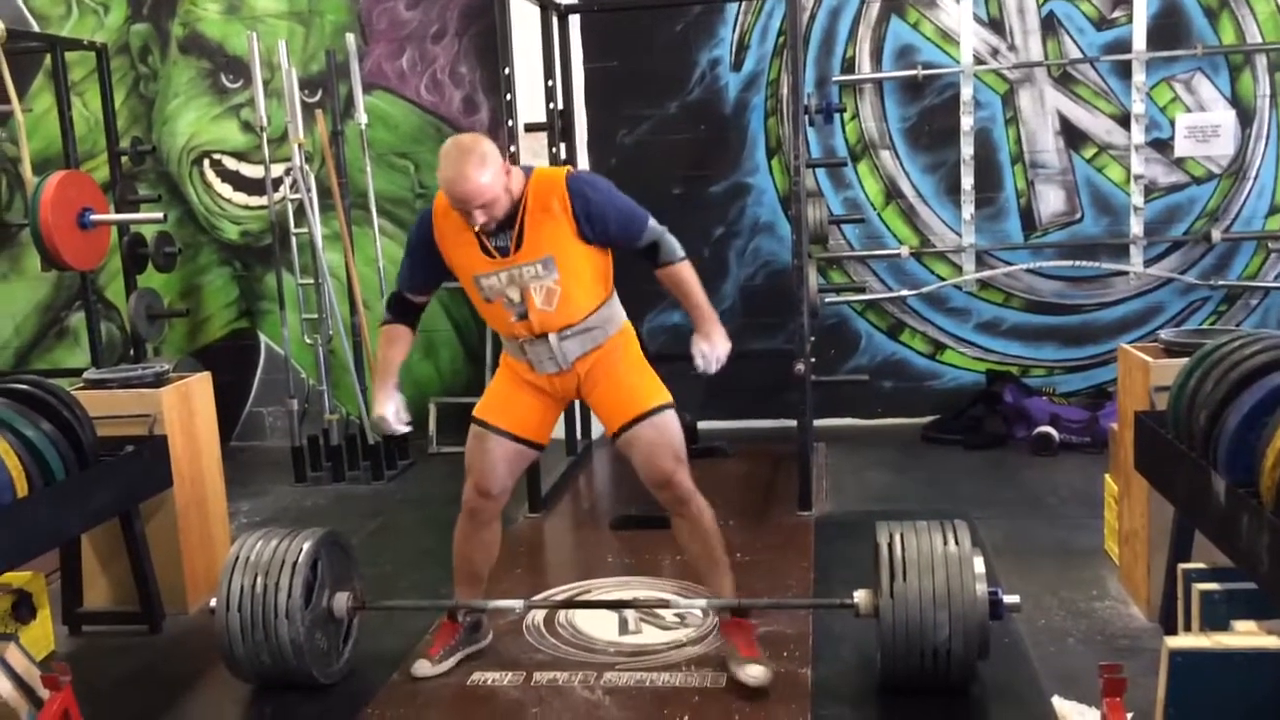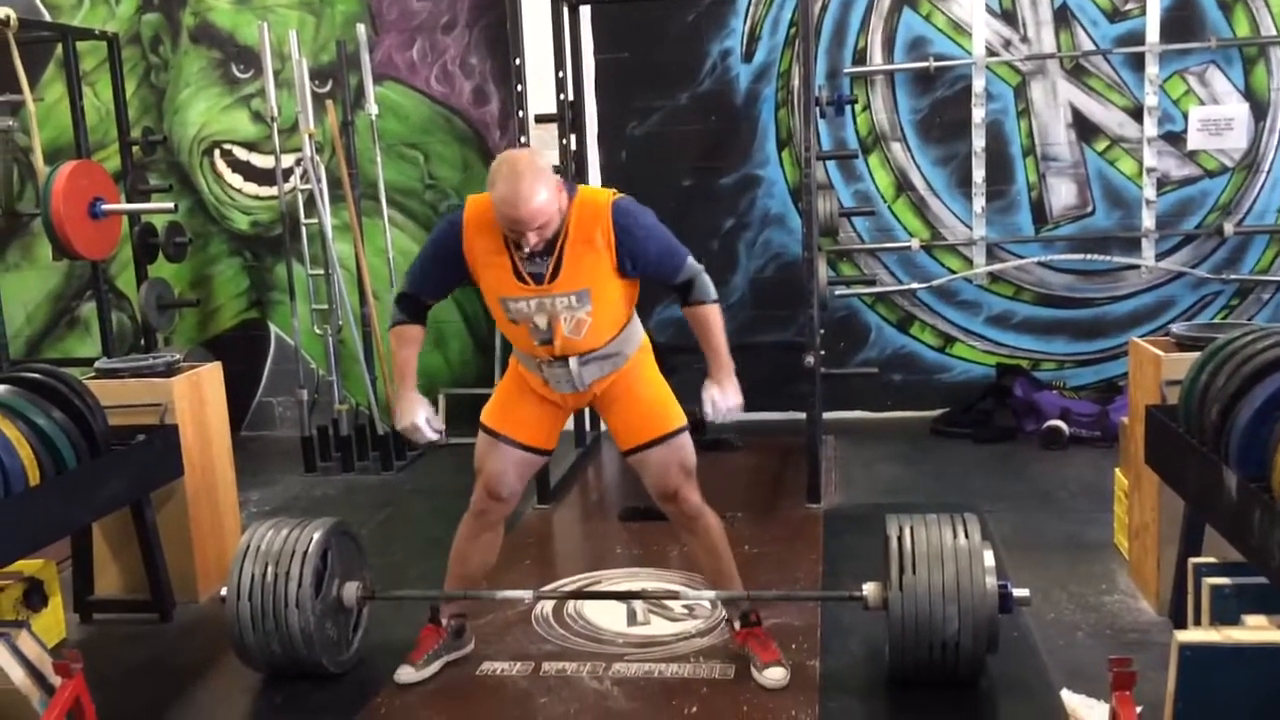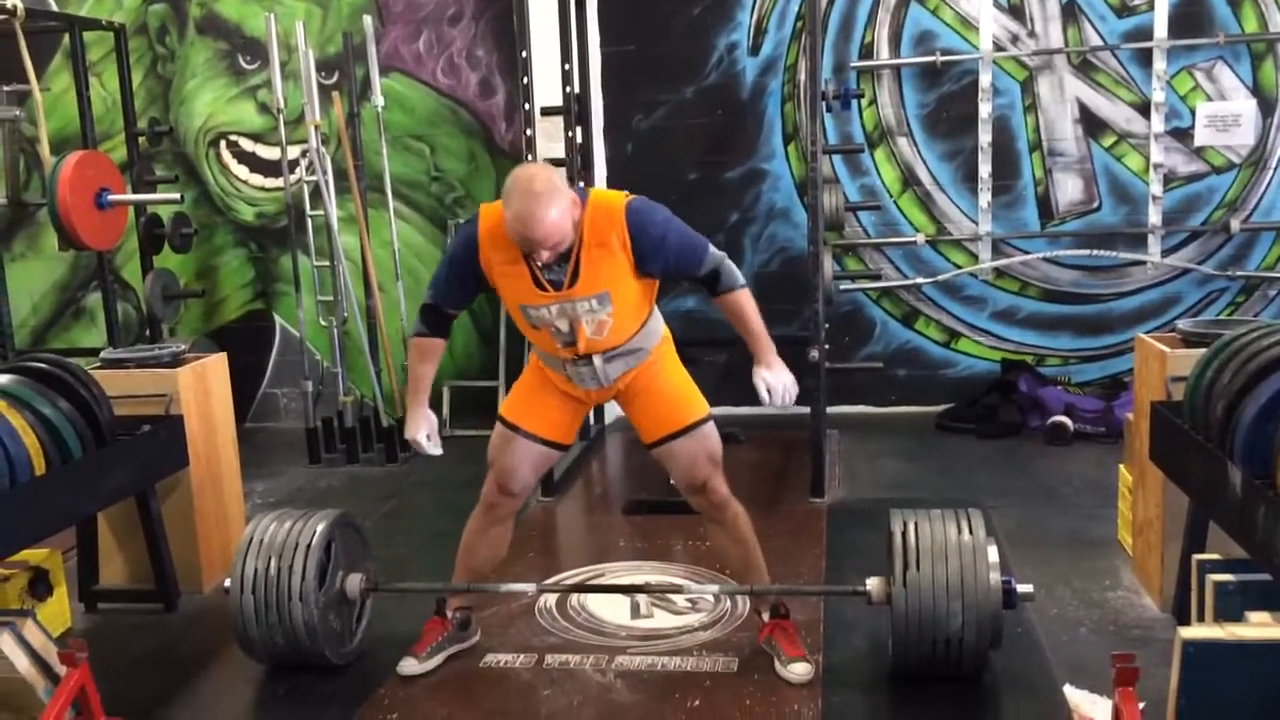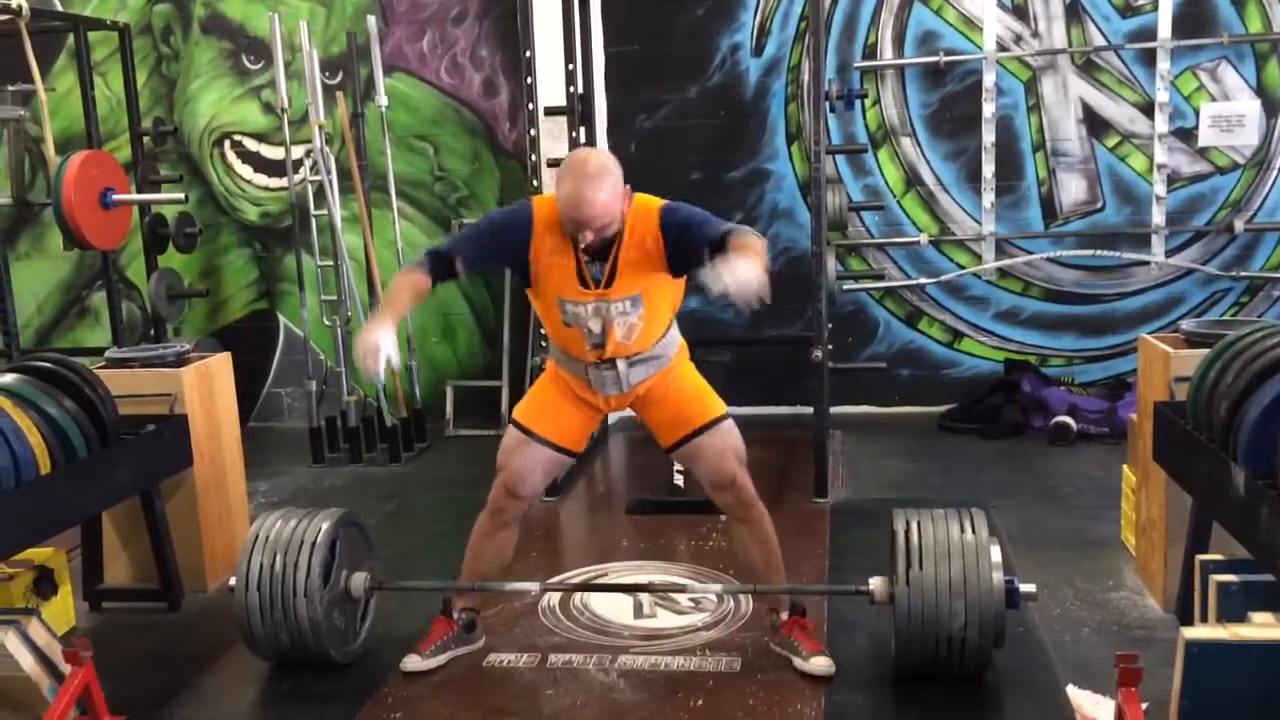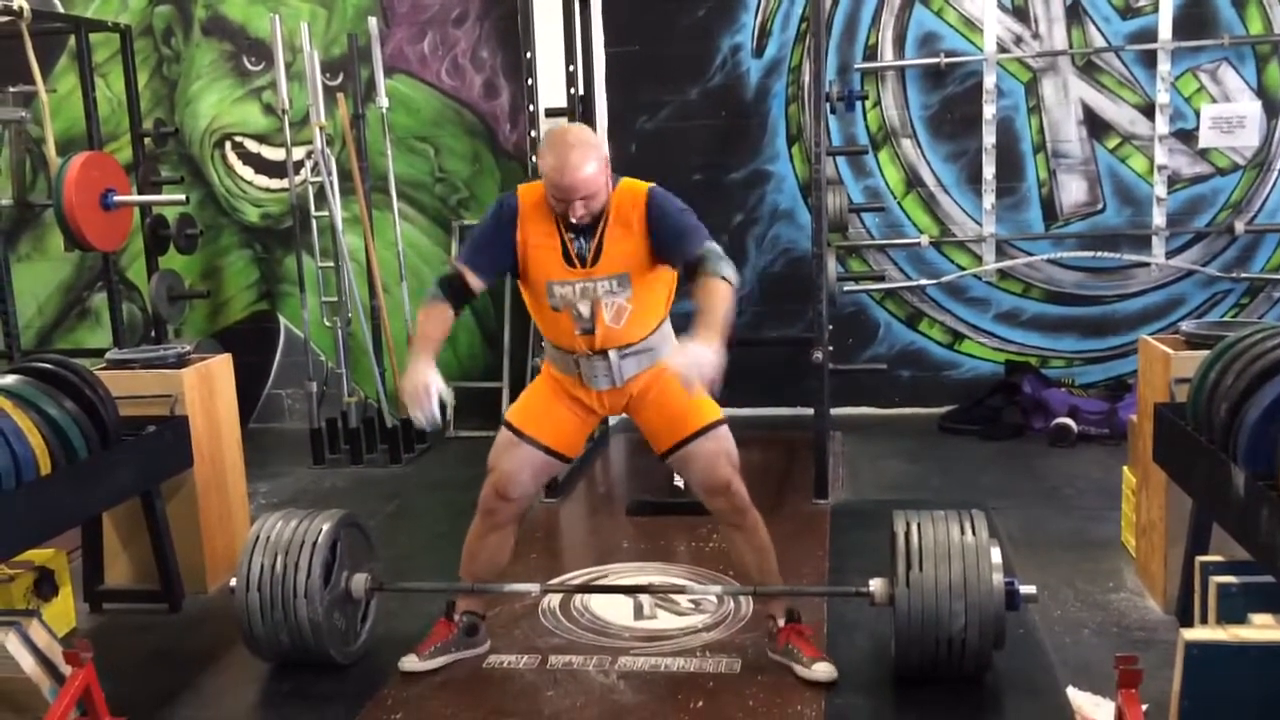
dt=0.4s
person 1, frame 1
left shoulder: (572, 192)
right shoulder: (437, 223)
left elbow: (658, 245)
right elbow: (403, 305)
left wrist: (707, 326)
right wrist: (384, 385)
left hip: (604, 350)
right hip: (525, 365)
left knee: (673, 484)
right knee: (481, 496)
left ankle: (734, 620)
right ankle: (467, 622)
person 1, frame 2
left shoulder: (614, 219)
right shoulder: (463, 230)
left elbow: (692, 282)
right elbow: (411, 303)
left wrist: (722, 373)
right wrist: (406, 391)
left hip: (620, 365)
right hip: (535, 373)
left knee: (682, 499)
right knee: (489, 501)
left ankle: (746, 627)
right ankle: (447, 627)
person 1, frame 3
left shoulder: (630, 220)
right shoulder: (481, 237)
left elbow: (717, 271)
right elbow: (435, 314)
left wrist: (766, 357)
right wrist: (417, 405)
left hip: (641, 360)
right hip: (555, 370)
left knee: (709, 490)
right knee: (501, 492)
left ankle: (773, 621)
right ankle: (453, 619)
person 1, frame 4
left shoulder: (664, 220)
right shoulder: (528, 226)
left elbow: (741, 238)
right elbow: (439, 262)
left wrist: (748, 261)
right wrist: (385, 320)
left hip: (659, 369)
right hip: (573, 376)
left knee: (735, 488)
right knee: (507, 496)
left ankle: (786, 621)
right ankle: (459, 621)
person 1, frame 5
left shoulder: (651, 208)
right shoulder: (516, 215)
left elbow: (714, 265)
right elbow: (455, 286)
left wrist: (707, 339)
right wrist: (422, 360)
left hip: (653, 368)
right hip: (567, 375)
left knee: (728, 494)
right knee: (500, 497)
left ankle: (784, 629)
right ankle: (464, 626)
